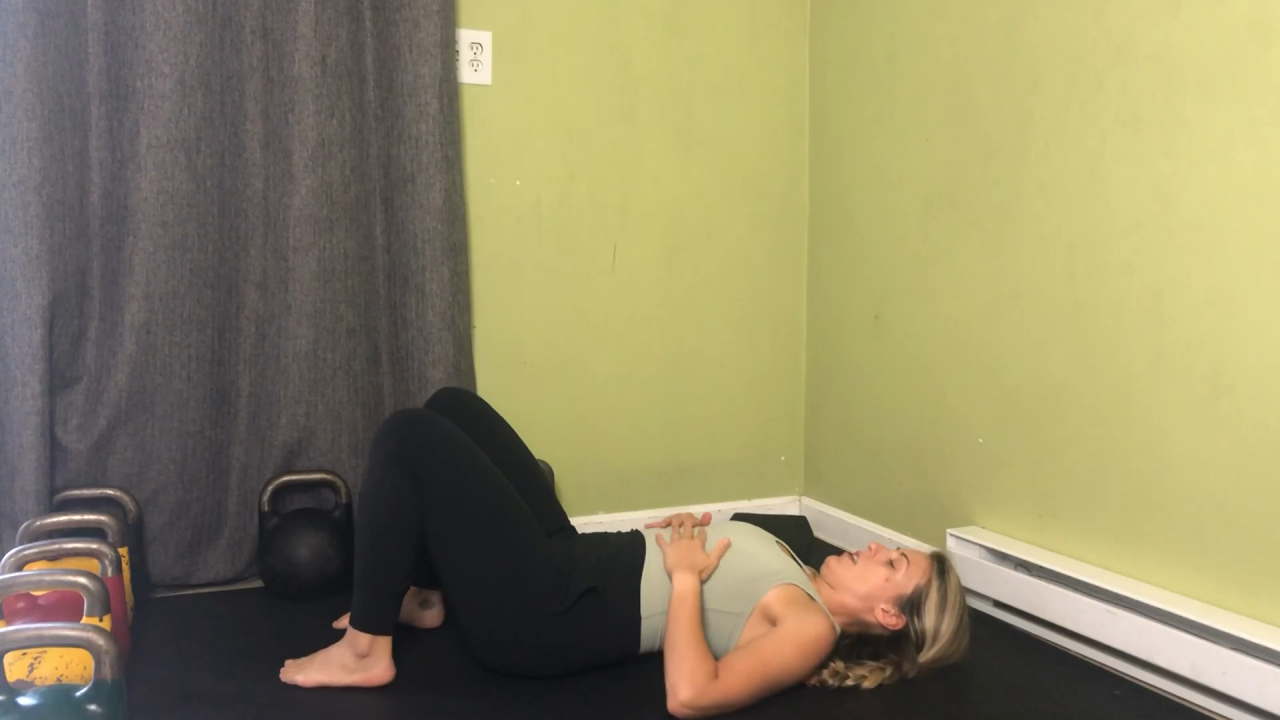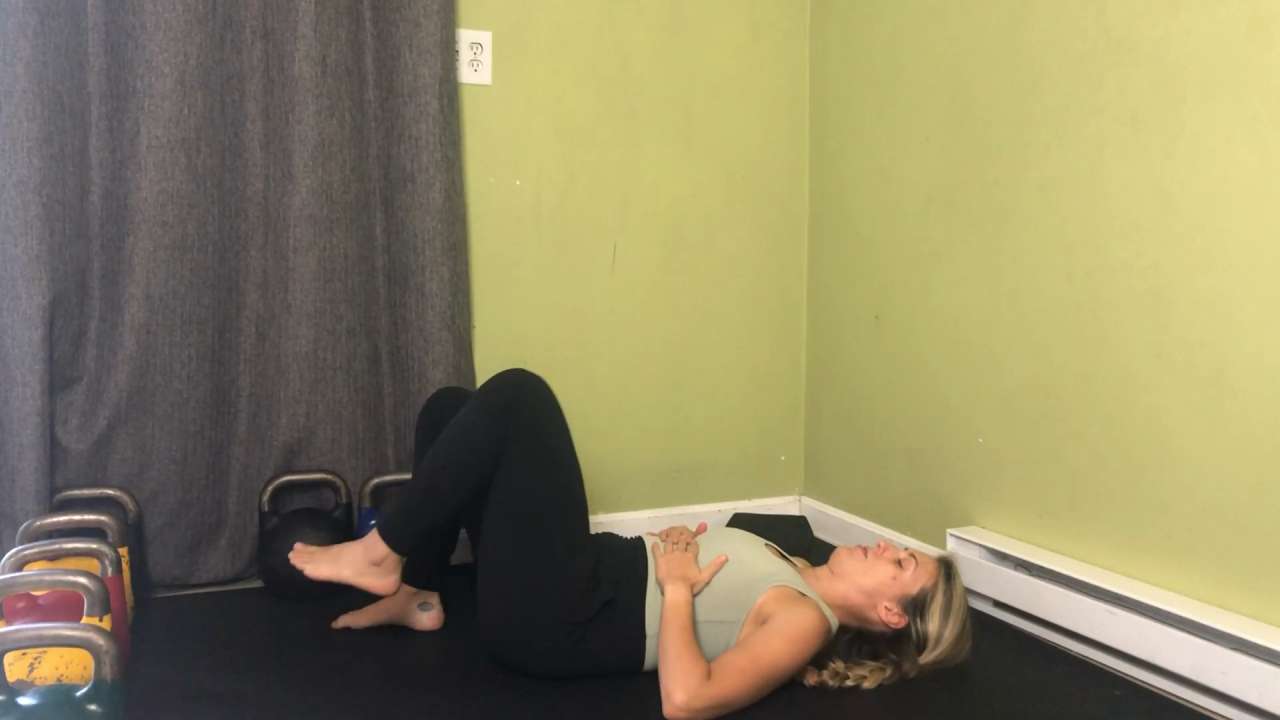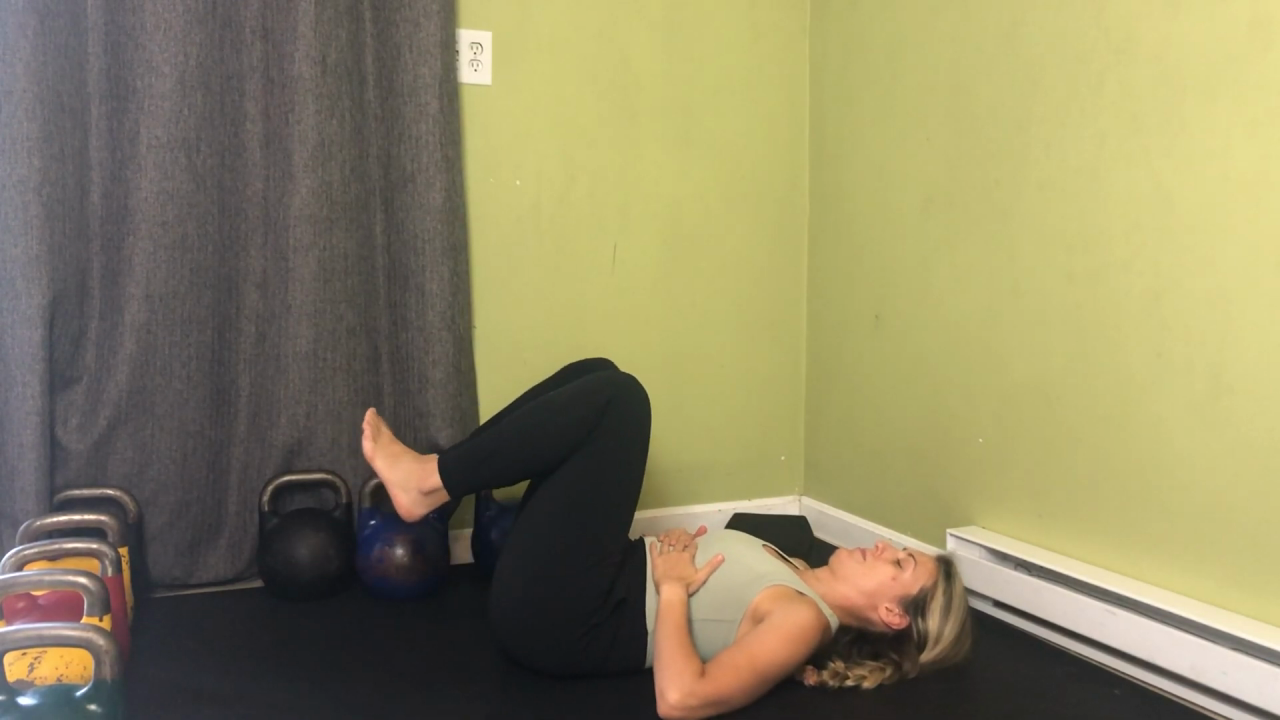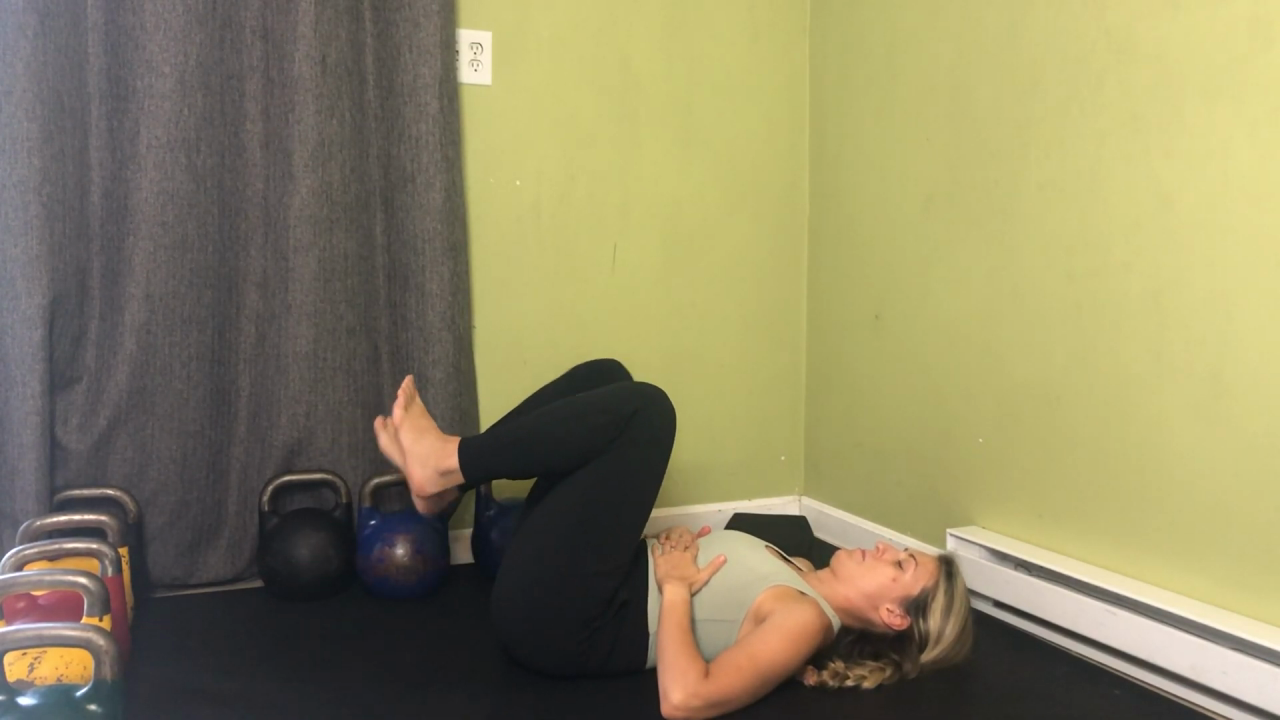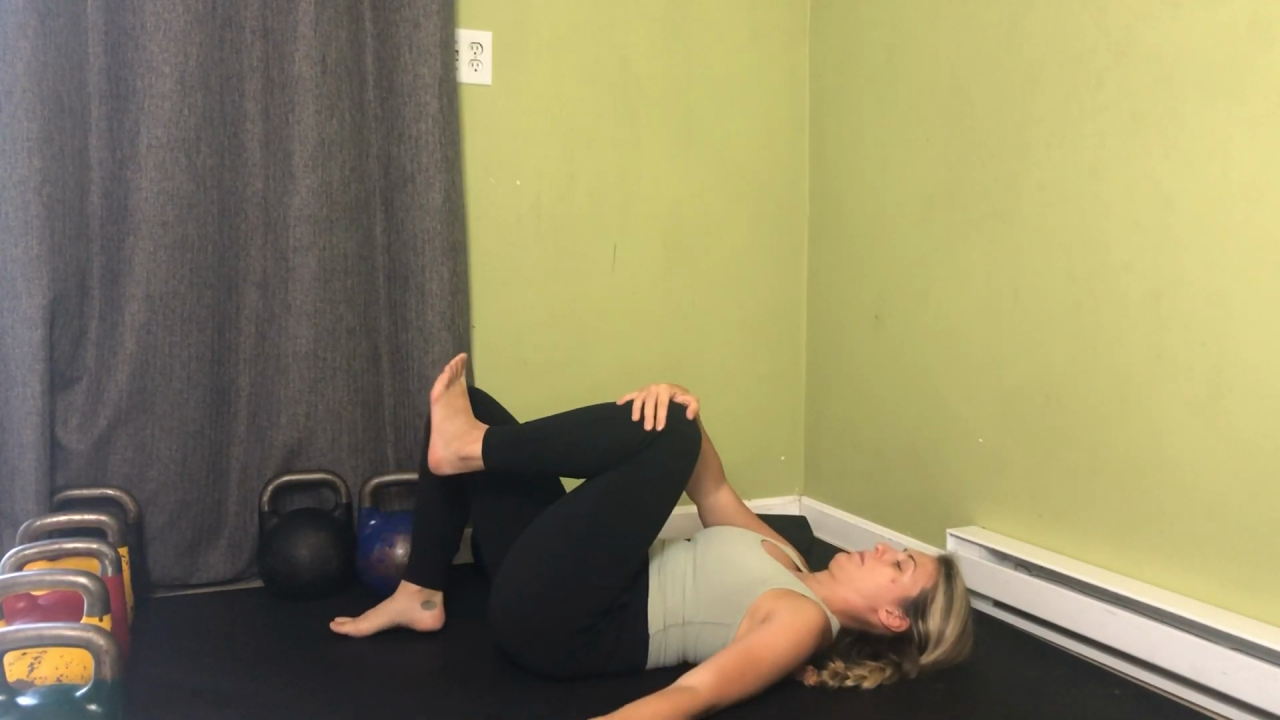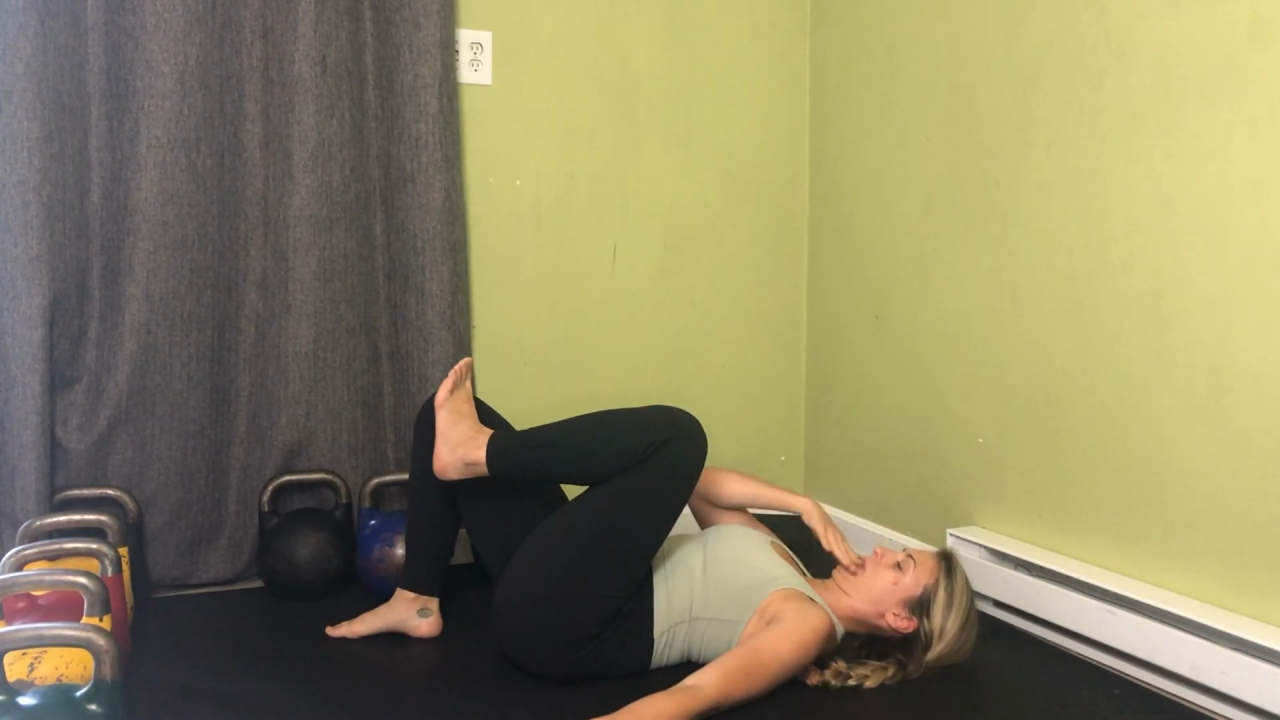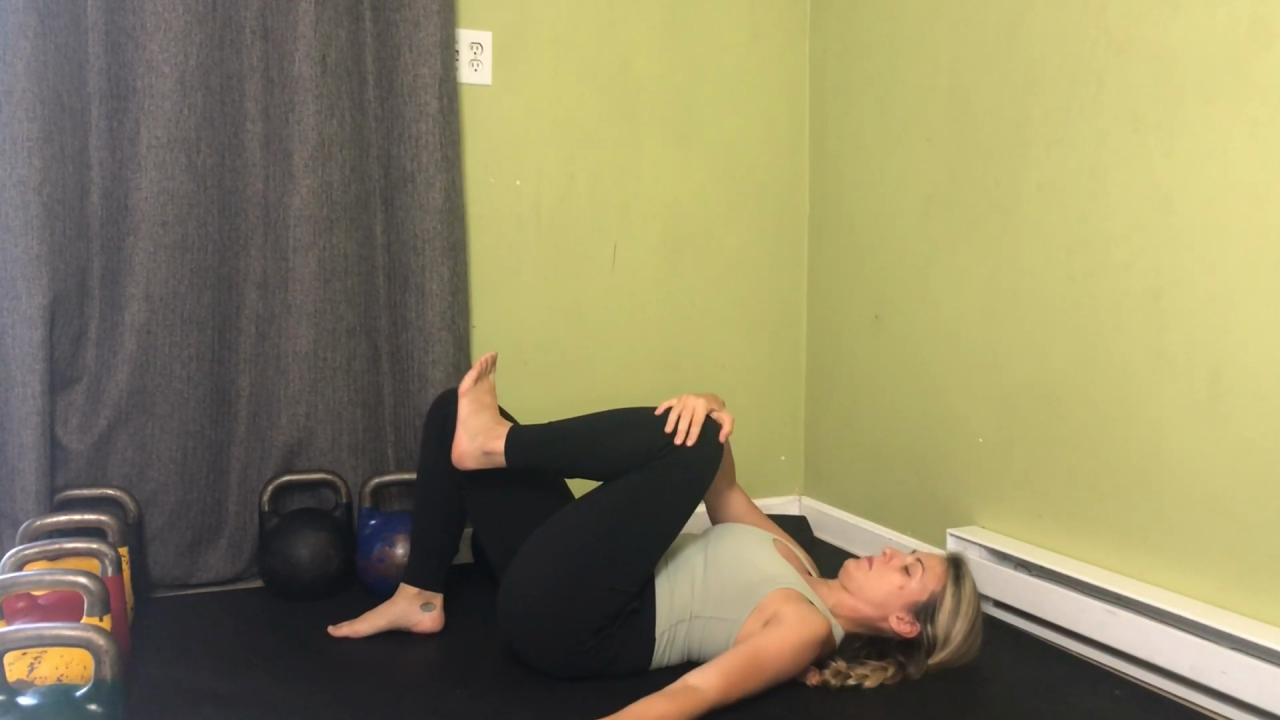
dt=0.7s
person 1, frame 1
left shoulder: (811, 630)
right shoulder: (800, 583)
left wrist: (685, 576)
right wrist: (681, 534)
left hip: (538, 616)
right hip: (570, 563)
left knee: (407, 437)
right knee: (451, 406)
left ankle: (366, 649)
right ankle: (422, 594)
person 1, frame 2
left shoulder: (805, 623)
right shoulder: (796, 578)
left wrist: (675, 587)
right wrist: (677, 547)
left hip: (549, 620)
right hip: (603, 570)
left knee: (517, 395)
right knee: (451, 408)
left ankle: (382, 555)
right ankle: (415, 597)
person 1, frame 3
left shoulder: (803, 620)
right shoulder: (799, 579)
left wrist: (674, 586)
right wrist: (672, 551)
left hip: (553, 615)
right hip: (567, 592)
left knee: (617, 398)
right knee: (597, 378)
left ankle: (430, 482)
right ankle: (435, 473)
person 1, frame 4
left shoulder: (805, 621)
right shoulder: (801, 578)
left wrist: (672, 582)
right wrist: (676, 546)
left hip: (551, 616)
right hip: (562, 592)
left knee: (643, 409)
right knee: (606, 379)
left ankle: (448, 463)
right ankle: (449, 468)
person 1, frame 5
left shoulder: (804, 621)
right shoulder: (786, 561)
right elbow: (711, 490)
right wrist: (682, 406)
left hip: (554, 619)
right hip: (554, 583)
left knee: (666, 436)
right knee: (469, 404)
left ankle: (469, 449)
right ankle: (420, 595)
person 1, frame 6
left shoulder: (809, 626)
right shoulder: (789, 568)
right elbow: (699, 490)
right wrist: (804, 505)
left hip: (558, 620)
right hip: (554, 581)
left knee: (675, 434)
right knee: (446, 414)
left ankle: (477, 453)
right ankle: (416, 603)
person 1, frame 7
left shoulder: (808, 627)
right shoulder: (796, 565)
right elbow: (721, 489)
right wrist: (711, 414)
left hip: (562, 619)
right hip: (561, 582)
left knee: (680, 448)
right knee: (454, 409)
left ankle: (493, 444)
right ankle: (419, 598)
